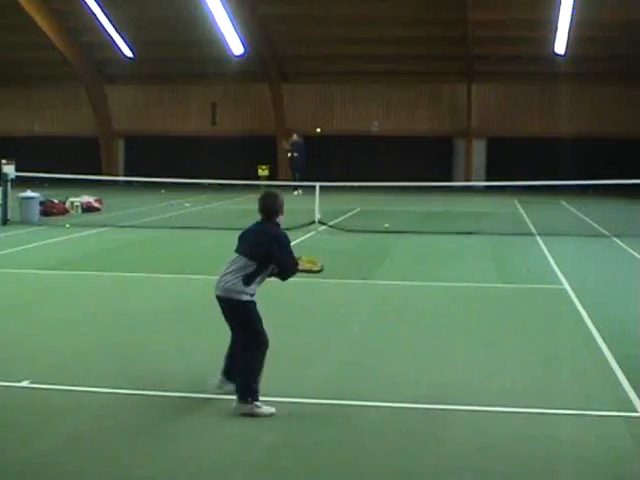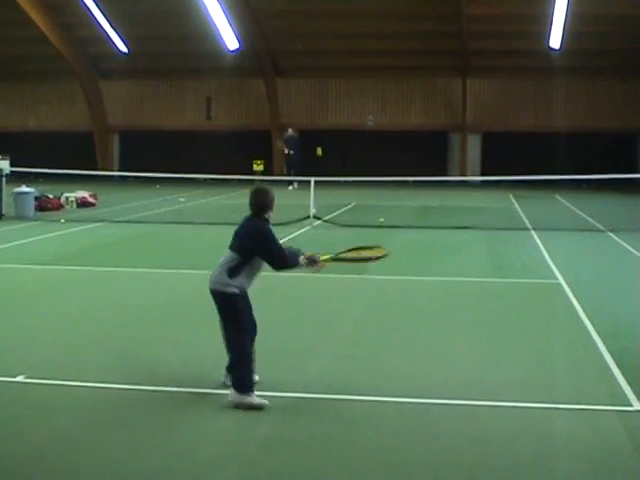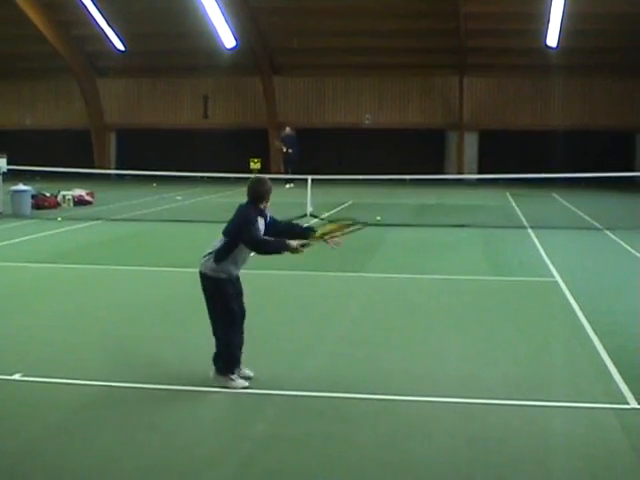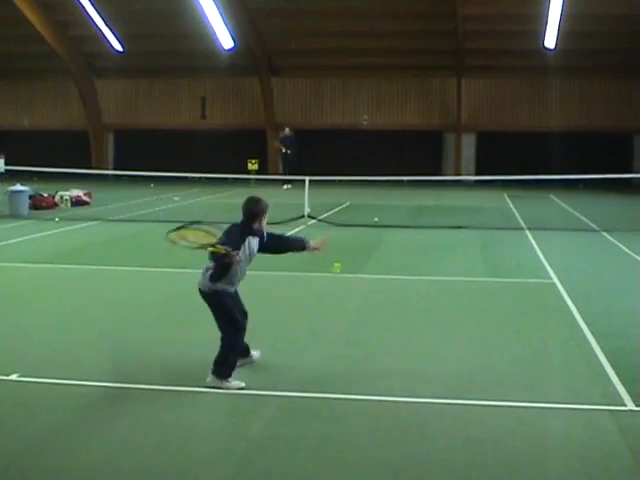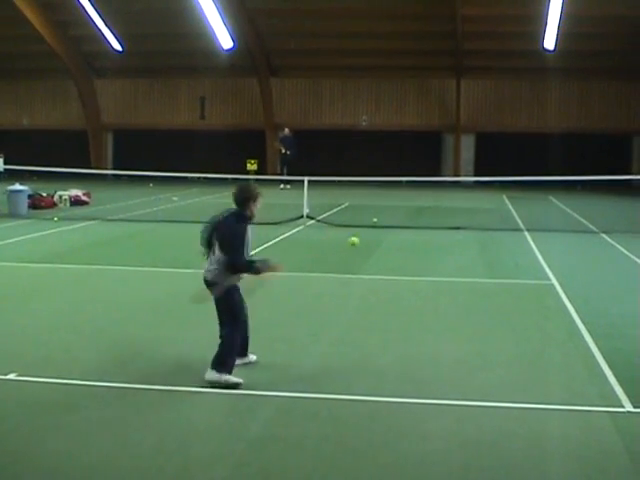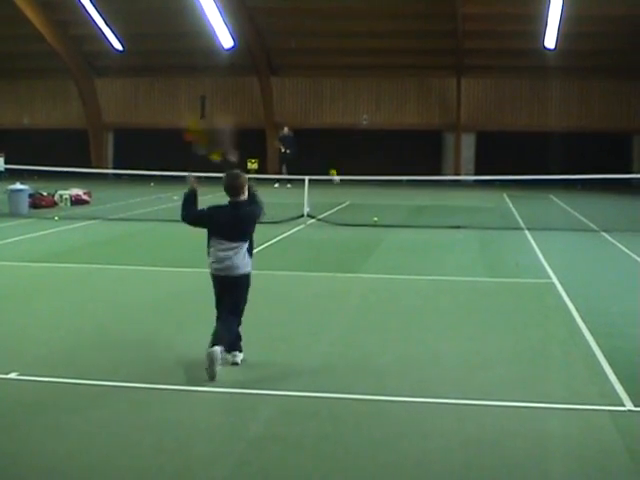
dt=0.2s
person 1, frame 1
left shoulder: (250, 232)
right shoulder: (278, 236)
right elbow: (288, 268)
left wrist: (273, 268)
right wrist: (286, 266)
left hip: (224, 289)
right hip: (238, 294)
left knee: (243, 336)
right knee: (257, 343)
left ankle: (229, 378)
right ankle: (247, 401)
person 1, frame 2
left shoulder: (250, 226)
right shoulder: (260, 230)
left elbow: (275, 252)
right elbow: (280, 261)
left wrist: (301, 255)
right wrist: (300, 259)
left hip: (226, 284)
right hip: (226, 288)
left knee: (246, 330)
right knee: (242, 335)
left ankle: (235, 374)
right ankle: (242, 391)
person 1, frame 3
left shoulder: (260, 216)
right shoulder: (246, 216)
left elbow: (285, 228)
right elbow: (256, 244)
left wrist: (316, 233)
right wrist: (287, 245)
left hip: (228, 272)
right hip: (215, 273)
left knee: (237, 316)
right knee: (228, 321)
left ankle: (232, 365)
right ankle: (223, 372)
person 1, frame 4
left shoulder: (259, 235)
right shoulder: (235, 233)
left elbow: (280, 243)
right elbow: (216, 254)
left wrist: (307, 244)
right wrist: (228, 257)
left hip: (227, 286)
right hip: (213, 288)
left knee: (240, 318)
right knee: (235, 325)
left ankle: (241, 353)
right ankle: (219, 376)
person 1, frame 5
left shoulder: (228, 217)
right shoulder: (237, 227)
left elbow: (208, 231)
right elbow: (236, 263)
right wrist: (259, 266)
left hip: (222, 277)
right hip: (221, 280)
left knee: (238, 314)
right knee: (235, 322)
left ankle: (240, 353)
right ankle: (219, 371)
person 1, frame 6
left shoulder: (215, 213)
right shoulder: (250, 212)
left elbow: (188, 216)
left wrist: (191, 192)
right wrist: (249, 189)
left hip: (218, 270)
right hip: (240, 272)
left knee: (224, 313)
right knee: (232, 315)
left ankle: (233, 350)
right ankle: (218, 348)
